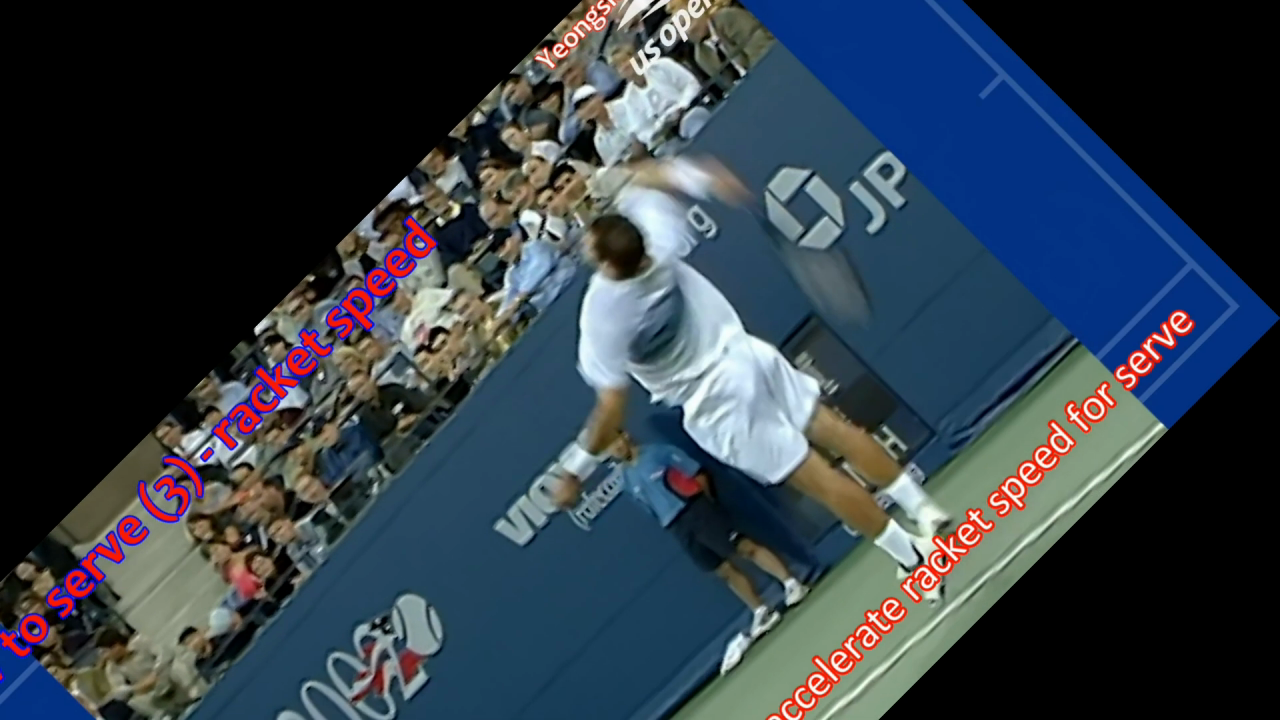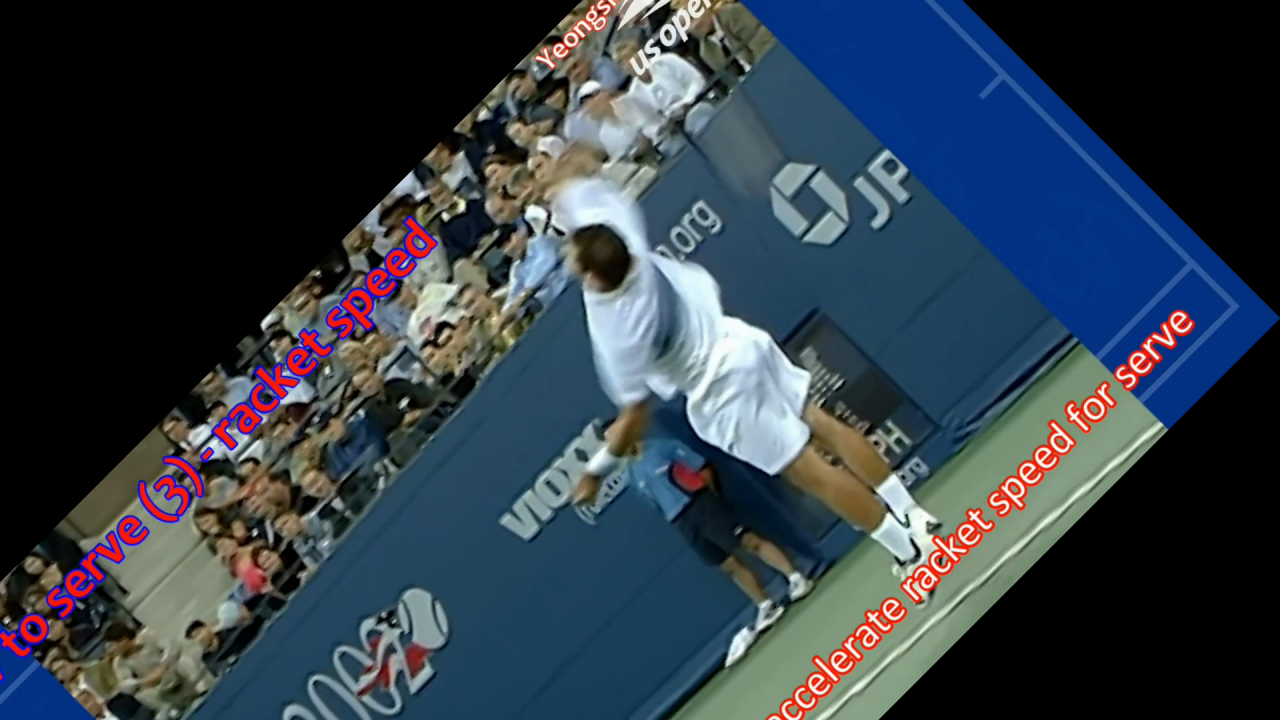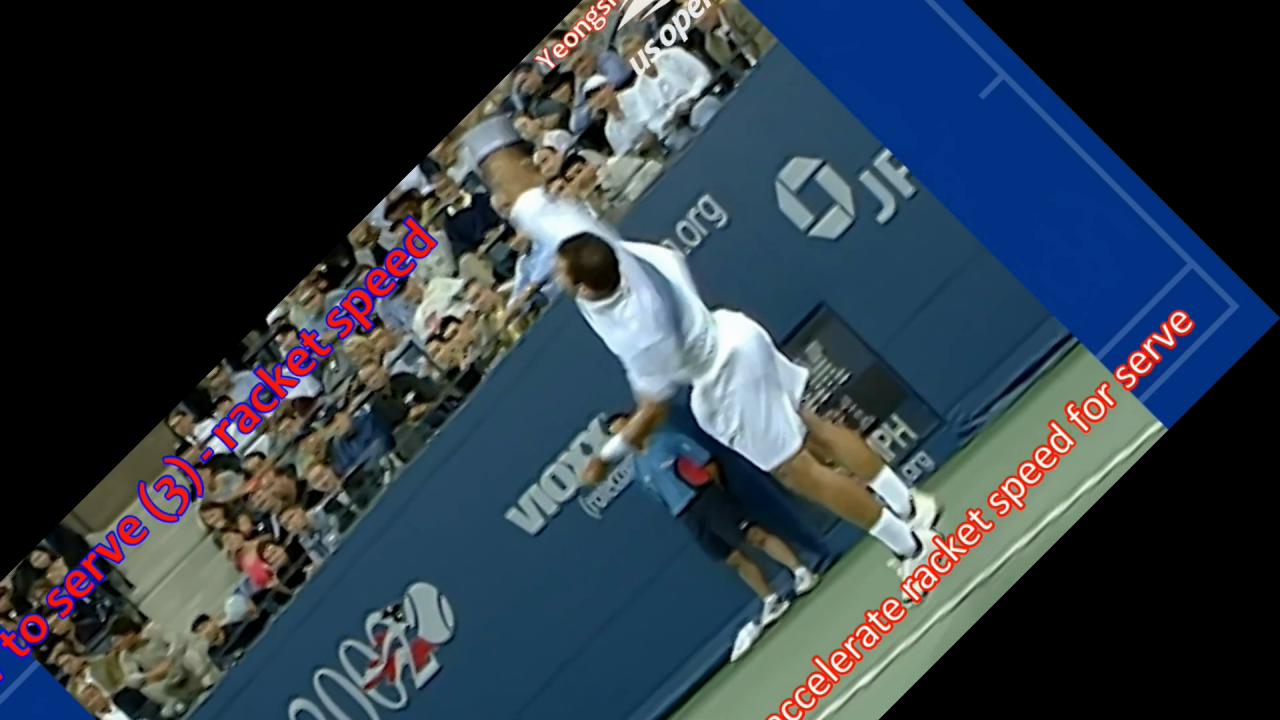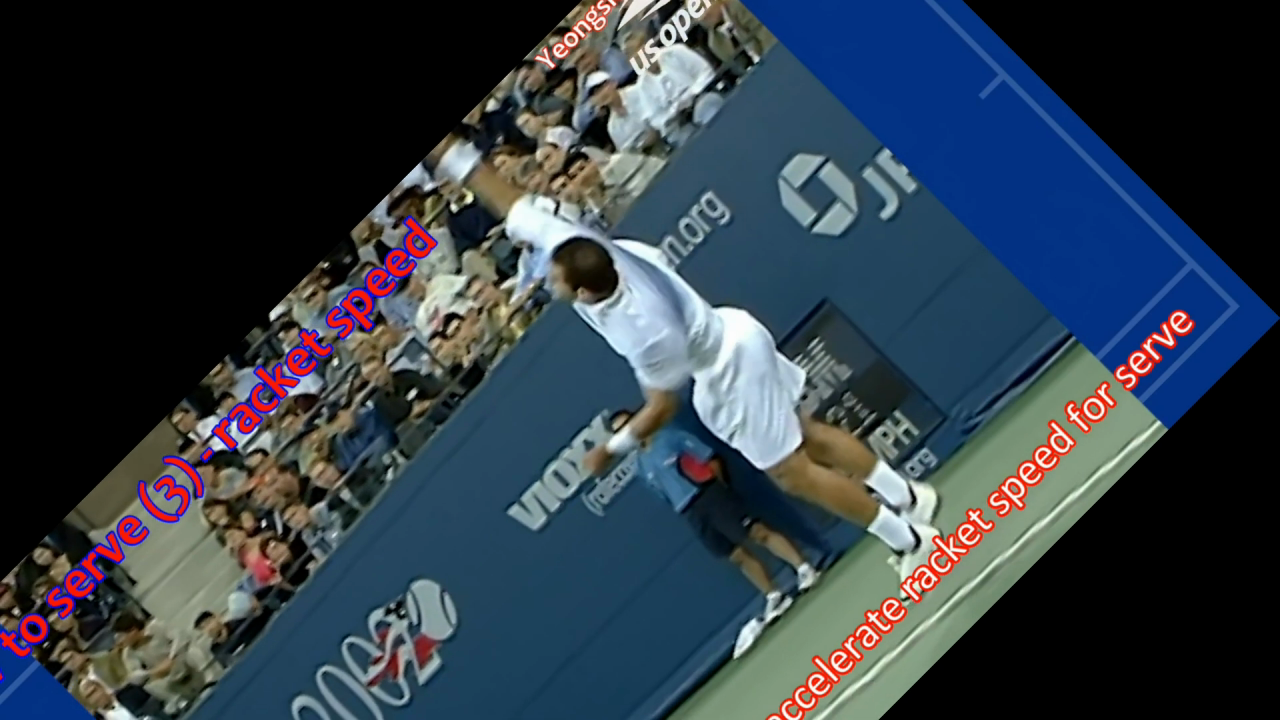
dt=0.3s
person 1, frame 1
left shoulder: (603, 319)
right shoulder: (658, 245)
left elbow: (611, 407)
right elbow: (648, 178)
left wrist: (575, 468)
right wrist: (706, 177)
left hip: (717, 406)
right hip: (746, 357)
left knee: (814, 477)
right knee: (835, 430)
left ankle: (914, 556)
right ankle: (924, 512)
person 1, frame 2
left shoulder: (617, 337)
right shoulder: (619, 236)
left elbow: (635, 416)
right elbow: (570, 189)
left wrist: (596, 470)
left hip: (722, 392)
right hip: (736, 340)
left knee: (809, 470)
right knee: (824, 425)
left ankle: (909, 550)
right ankle: (909, 513)
person 1, frame 3
left shoulder: (640, 338)
right shoulder: (612, 253)
left elbow: (653, 410)
left wrist: (607, 456)
left hip: (726, 382)
right hip: (732, 335)
left knee: (801, 472)
right knee: (814, 428)
left ankle: (910, 545)
right ankle: (909, 505)
person 1, frame 4
left shoulder: (646, 332)
right shoulder: (596, 250)
left elbow: (662, 406)
right elbow: (517, 206)
left wrist: (613, 448)
right wrist: (460, 159)
left hip: (729, 374)
right hip: (731, 334)
left knee: (792, 473)
right knee: (805, 435)
left ankle: (907, 538)
right ankle: (905, 495)
person 2, frame 1
left shoulder: (657, 452)
right shoulder: (625, 478)
left elbow: (698, 474)
right elbow: (648, 508)
left wrist: (705, 501)
left hip: (693, 507)
right hip: (675, 528)
left knee: (744, 546)
right knee: (725, 570)
left ankle: (791, 584)
right ankle: (763, 614)
person 2, frame 2
left shoulder: (661, 447)
right shoulder: (630, 473)
left elbow: (704, 469)
right elbow: (655, 503)
left wrist: (709, 495)
left hip: (700, 504)
right hip: (682, 523)
left knee: (750, 541)
right knee: (730, 566)
left ankle: (796, 578)
right ankle: (767, 608)
person 2, frame 3
left shoulder: (667, 440)
right shoulder: (635, 468)
left elbow: (709, 463)
right elbow: (660, 497)
left wrist: (715, 492)
left hip: (706, 497)
right hip: (689, 517)
left knee: (755, 535)
right knee: (735, 560)
left ankle: (801, 571)
right ankle: (772, 602)
person 2, frame 4
left shoulder: (671, 437)
right shoulder: (640, 465)
left elbow: (711, 460)
right elbow: (663, 493)
left wrist: (719, 487)
left hip: (710, 494)
right hip: (692, 514)
left knee: (758, 532)
right knee: (738, 556)
left ankle: (803, 568)
right ankle: (775, 599)
